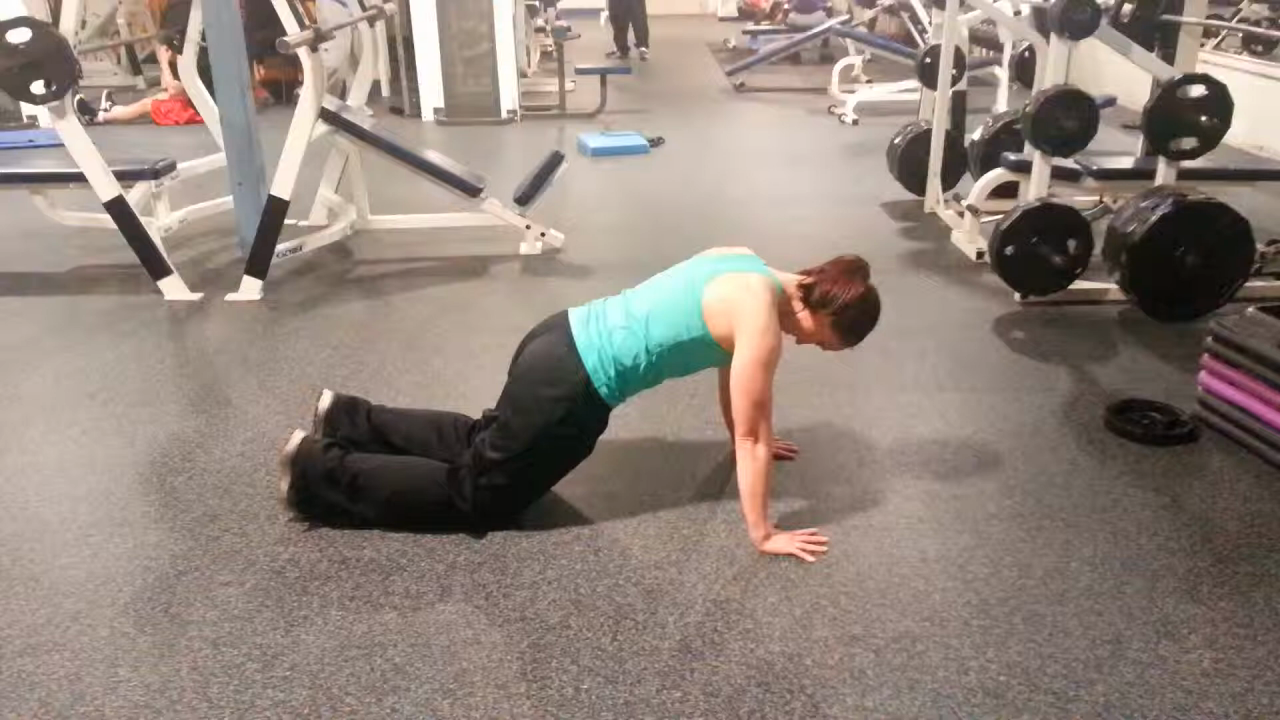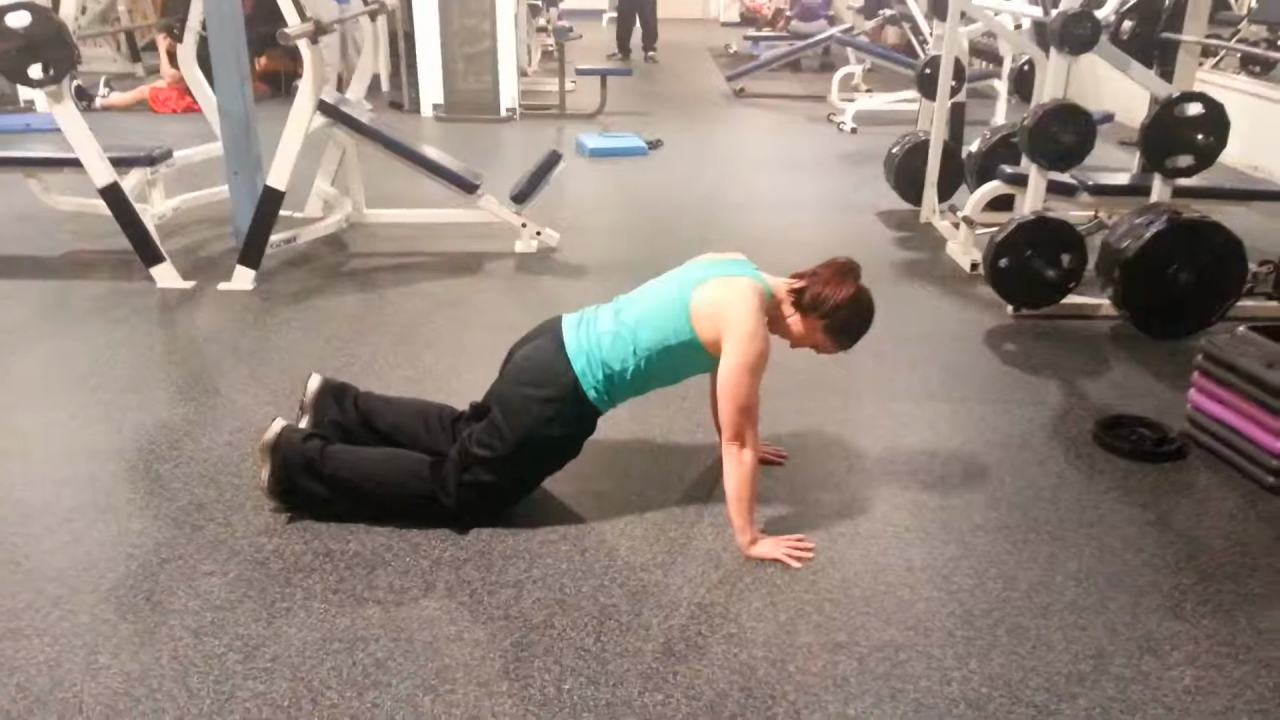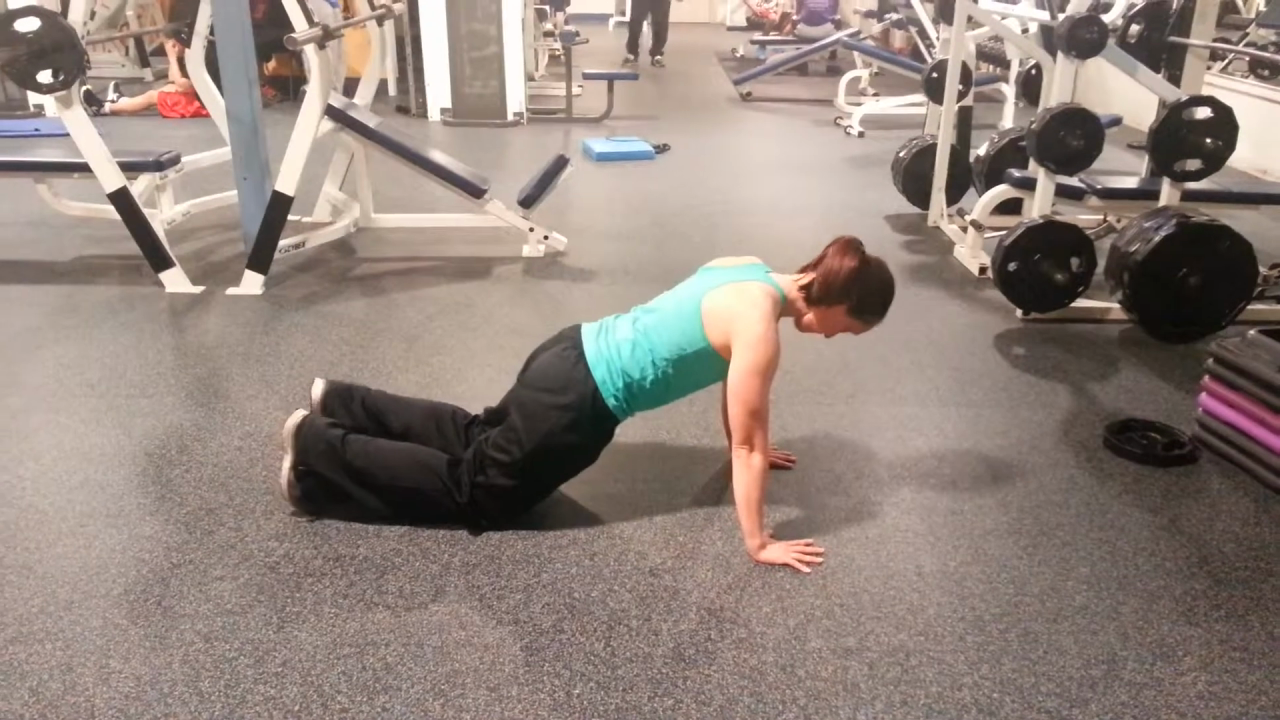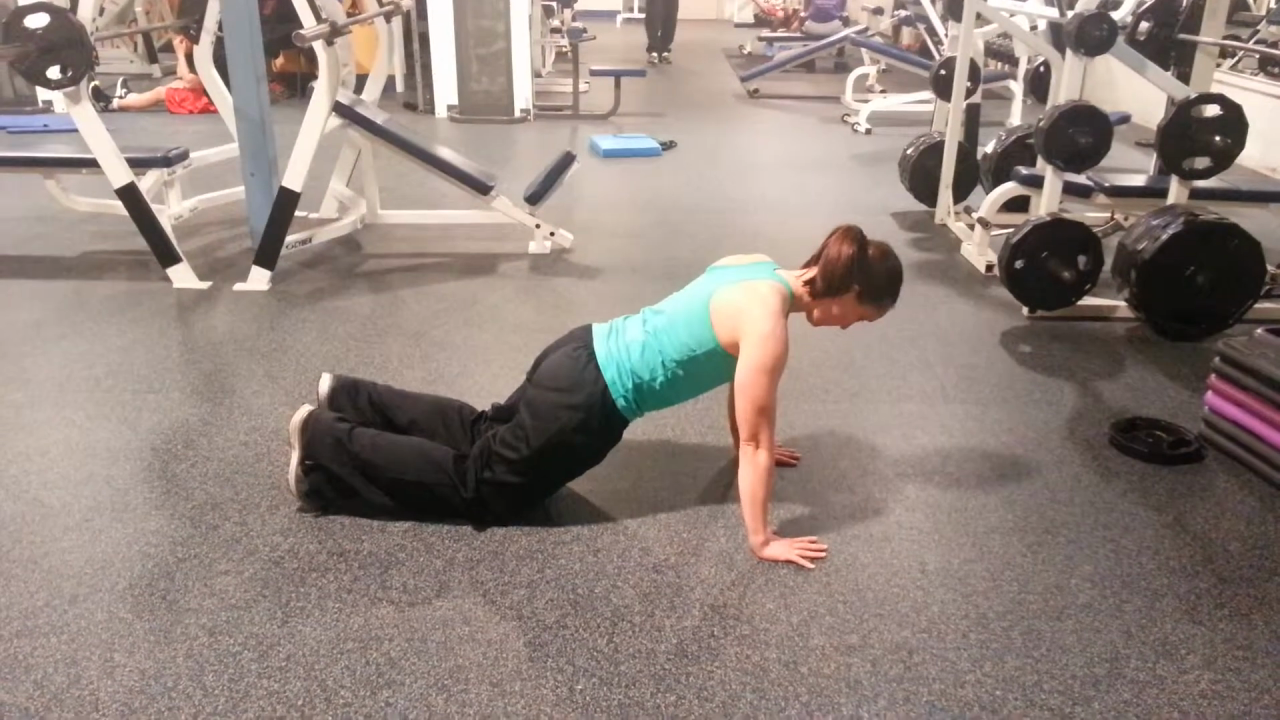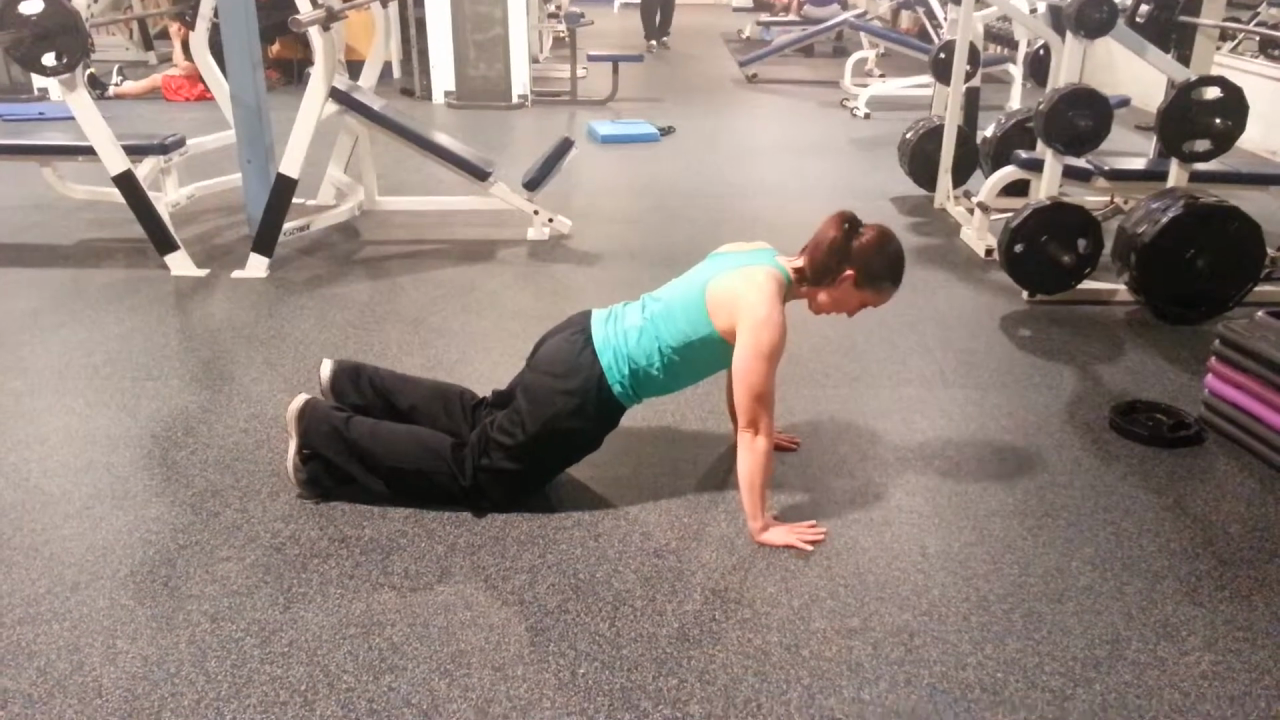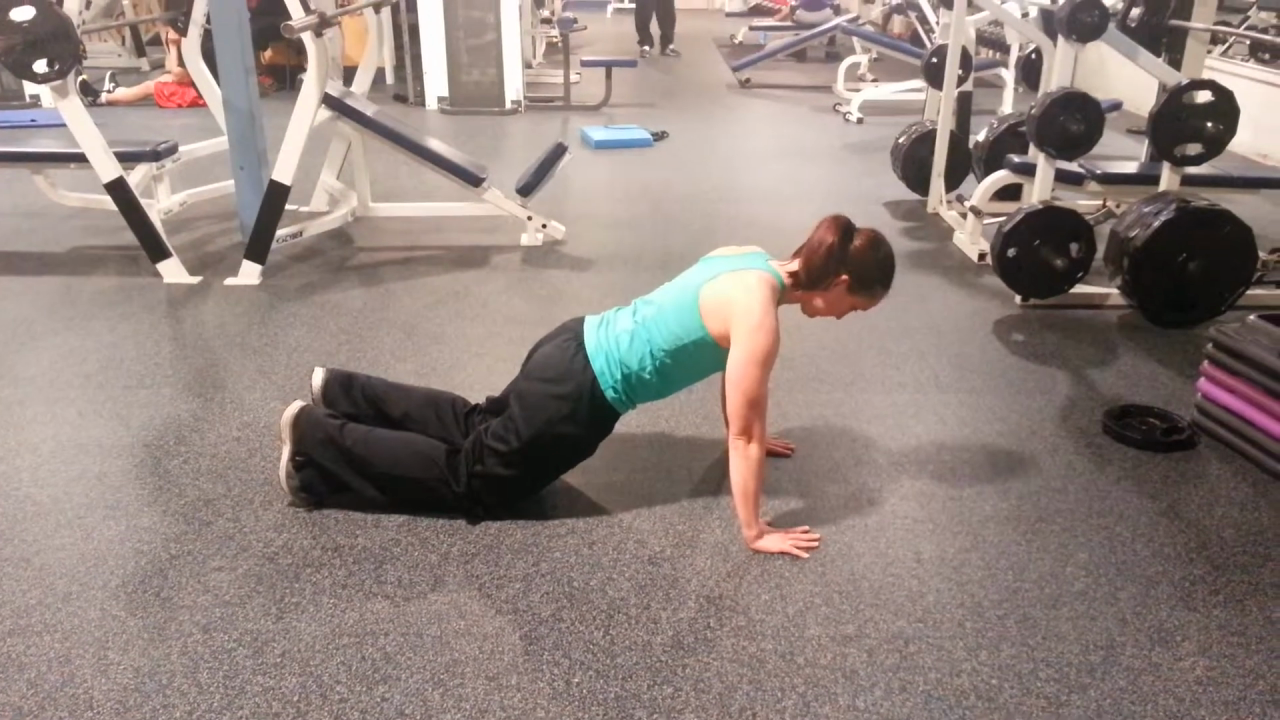
dt=0.4s
person 1, frame 1
left shoulder: (748, 268)
right shoulder: (761, 319)
right elbow: (751, 439)
left wrist: (750, 441)
right wrist: (762, 534)
left hip: (563, 341)
right hip: (569, 383)
left knee: (484, 444)
right knee: (477, 495)
left ankle: (347, 419)
right ankle: (315, 470)
person 1, frame 2
left shoulder: (737, 268)
right shoulder: (748, 324)
right elbow: (736, 443)
left wrist: (740, 445)
right wrist: (748, 538)
left hip: (557, 347)
right hip: (559, 390)
left knee: (468, 436)
right knee: (458, 489)
left ankle: (336, 404)
right ankle: (296, 457)
person 1, frame 3
left shoulder: (748, 269)
right shoulder: (759, 326)
right elbow: (749, 446)
left wrist: (747, 446)
right wrist: (758, 542)
left hip: (577, 356)
right hip: (578, 401)
left knee: (478, 437)
right knee: (471, 490)
left ankle: (341, 405)
right ankle: (317, 447)
person 1, frame 4
left shoulder: (759, 267)
right shoulder: (768, 324)
right elbow: (757, 441)
left wrist: (751, 445)
right wrist: (761, 539)
left hip: (587, 356)
right hip: (588, 401)
left knee: (484, 435)
right knee: (477, 486)
left ankle: (347, 400)
right ankle: (324, 442)
person 1, frame 5
left shoulder: (760, 256)
right shoulder: (765, 311)
right elbow: (753, 429)
left wrist: (754, 430)
right wrist: (760, 524)
left hip: (585, 344)
right hip: (585, 386)
left knee: (483, 421)
right knee: (475, 471)
left ankle: (349, 384)
right ankle: (319, 428)
person 1, frame 6
left shoulder: (751, 259)
right shoulder: (759, 315)
right elbow: (745, 436)
left wrist: (748, 435)
right wrist: (754, 533)
left hip: (579, 350)
right hip: (579, 392)
left knee: (477, 429)
right knee: (470, 480)
left ankle: (340, 393)
right ankle: (315, 436)
